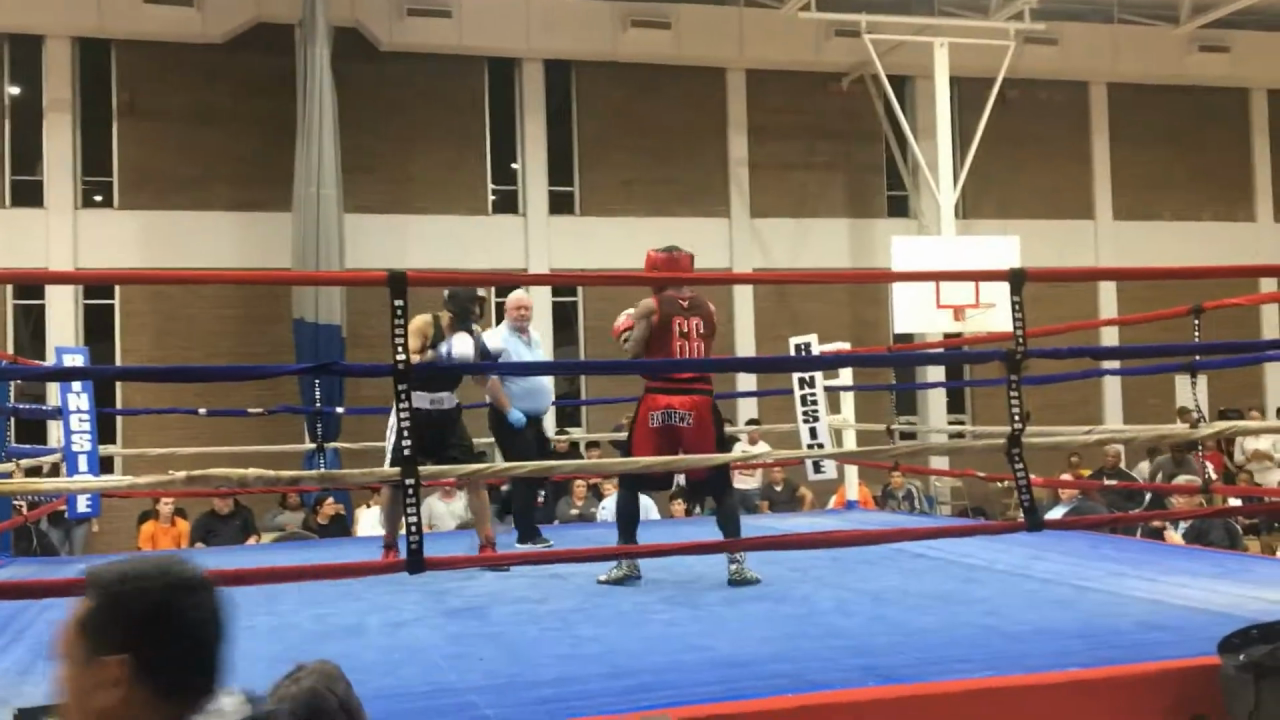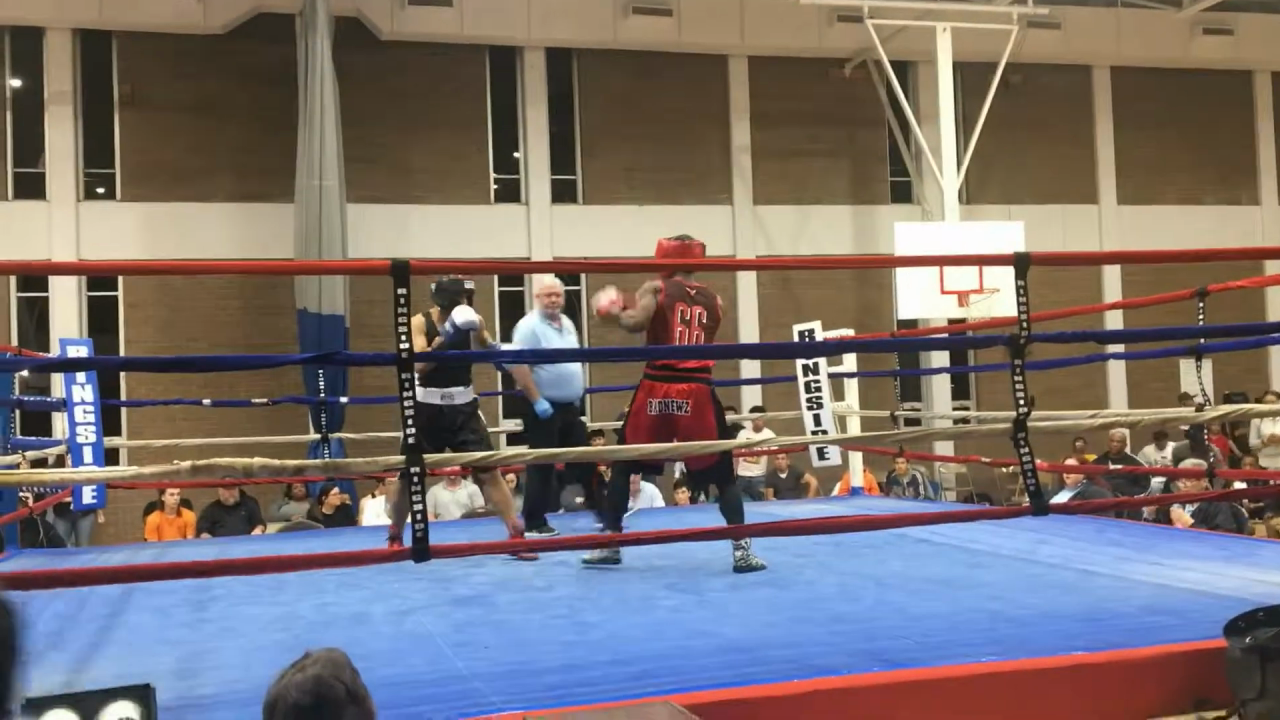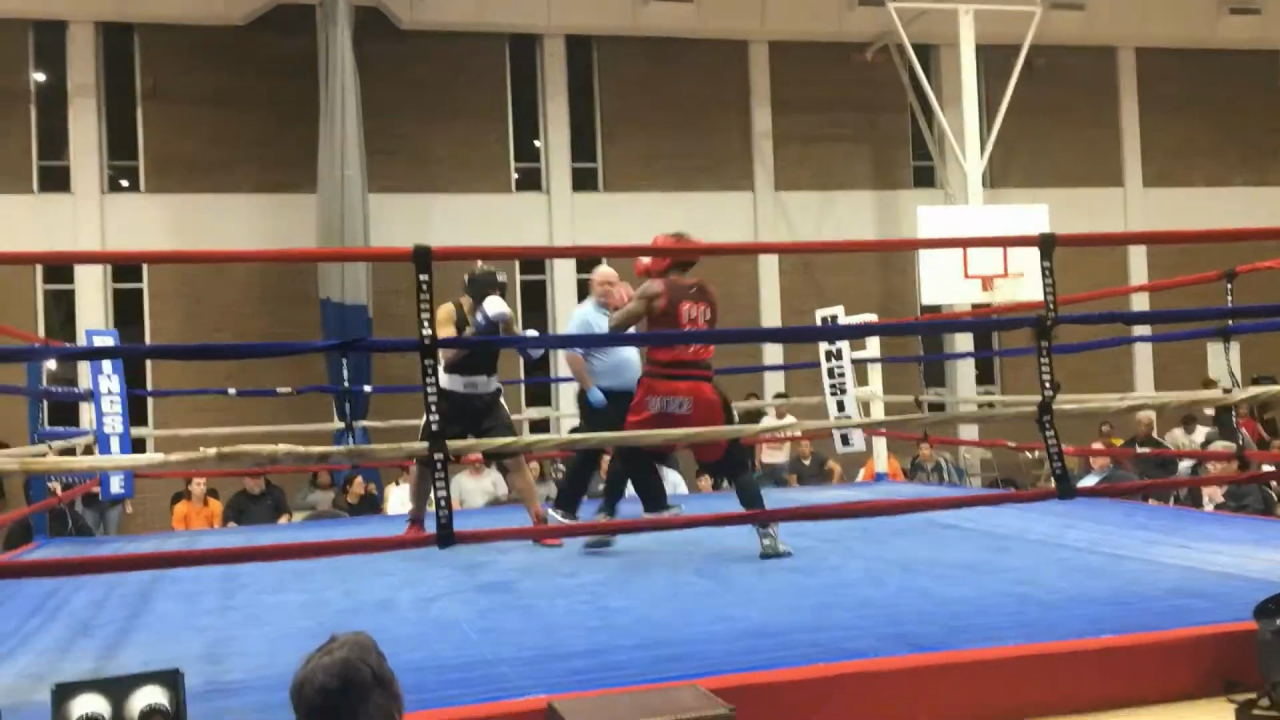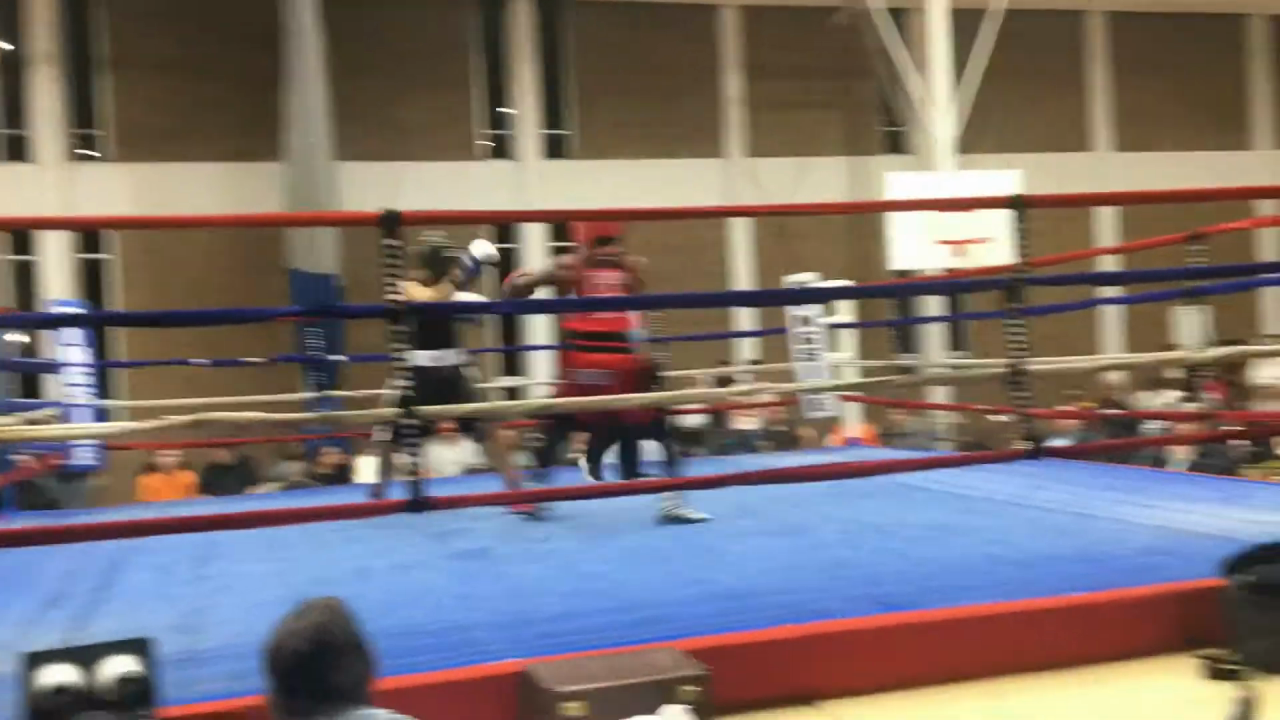
dt=0.2s
person 1, frame 1
left shoulder: (648, 307)
right shoulder: (707, 308)
left elbow: (630, 355)
left wrist: (621, 334)
left hip: (658, 401)
right hip: (698, 402)
left knee: (631, 481)
right knee: (719, 485)
left ankle: (627, 559)
right ankle: (736, 562)
person 1, frame 2
left shoulder: (656, 288)
right shoulder: (714, 301)
left elbow: (637, 323)
left wrist: (611, 311)
left hip: (657, 389)
right hip: (697, 391)
left knee: (623, 465)
right knee: (722, 473)
left ankle: (608, 544)
right ankle: (741, 550)
person 1, frame 3
left shoulder: (654, 289)
right shoulder: (707, 293)
left elbow: (615, 326)
left wrist: (621, 303)
left hip: (657, 388)
right hip: (699, 389)
left knee: (626, 457)
right knee: (737, 463)
left ankle: (603, 525)
right ankle: (768, 535)
person 1, frame 4
left shoulder: (571, 265)
right shoulder: (633, 264)
left elbow: (515, 287)
left hip: (581, 358)
right hip: (621, 356)
left knee: (558, 427)
right knee: (657, 426)
right ankle: (672, 498)
person 2, frame 1
left shoulder: (472, 334)
right shoulder: (423, 324)
left elbow: (481, 379)
left wrist: (487, 358)
right wrist: (439, 355)
left hip: (447, 412)
right hip: (413, 410)
left knee: (474, 478)
right knee: (396, 482)
left ankle: (487, 547)
right ankle: (390, 547)
person 2, frame 2
left shoulder: (471, 321)
right shoulder: (419, 323)
left elbow: (488, 348)
right elbow: (419, 364)
right wrist: (446, 336)
left hip: (463, 406)
right hip: (426, 407)
left knee: (490, 472)
right knee: (406, 477)
left ankle: (517, 536)
right ankle: (395, 538)
person 2, frame 3
left shoulder: (499, 313)
right shoulder: (448, 312)
left elbow: (515, 338)
right elbow: (448, 355)
right wrist: (476, 328)
left hip: (486, 395)
right hip: (450, 395)
left knee: (514, 459)
left ankle: (540, 524)
right ankle: (416, 522)
person 2, frame 4
left shoulder: (451, 286)
right shoulder: (407, 288)
right elbow: (432, 299)
right wrist: (461, 273)
left hip: (450, 368)
right hip: (417, 371)
left knee: (486, 429)
right knee: (394, 439)
left ankle: (515, 490)
right ankle: (379, 493)
person 3, frame 1
left shoulder: (535, 337)
right shoulder: (499, 338)
right elbow: (491, 380)
left wrist: (544, 406)
right wrist: (510, 412)
left hip: (534, 417)
right hip: (511, 419)
right knee: (525, 474)
right ankle: (528, 534)
person 3, frame 2
left shoulder: (567, 324)
right shoulder: (529, 326)
right elbow: (519, 368)
left wrist: (576, 394)
right wrist: (537, 401)
left hip: (567, 406)
right hip: (544, 408)
left knee: (583, 460)
right knee: (542, 465)
right ankle: (534, 523)
person 3, frame 3
right shoulder: (585, 316)
right elbow: (573, 355)
left wrist: (635, 386)
right wrist: (590, 390)
left hip: (622, 395)
right hip: (599, 395)
right knee: (588, 452)
right ankle: (563, 505)
person 3, frame 4
right shoulder: (578, 280)
left elbow: (632, 314)
right elbow: (575, 320)
left wrist: (638, 344)
left hip: (624, 356)
right knee: (612, 414)
left ankle: (629, 470)
right ankle: (593, 464)
